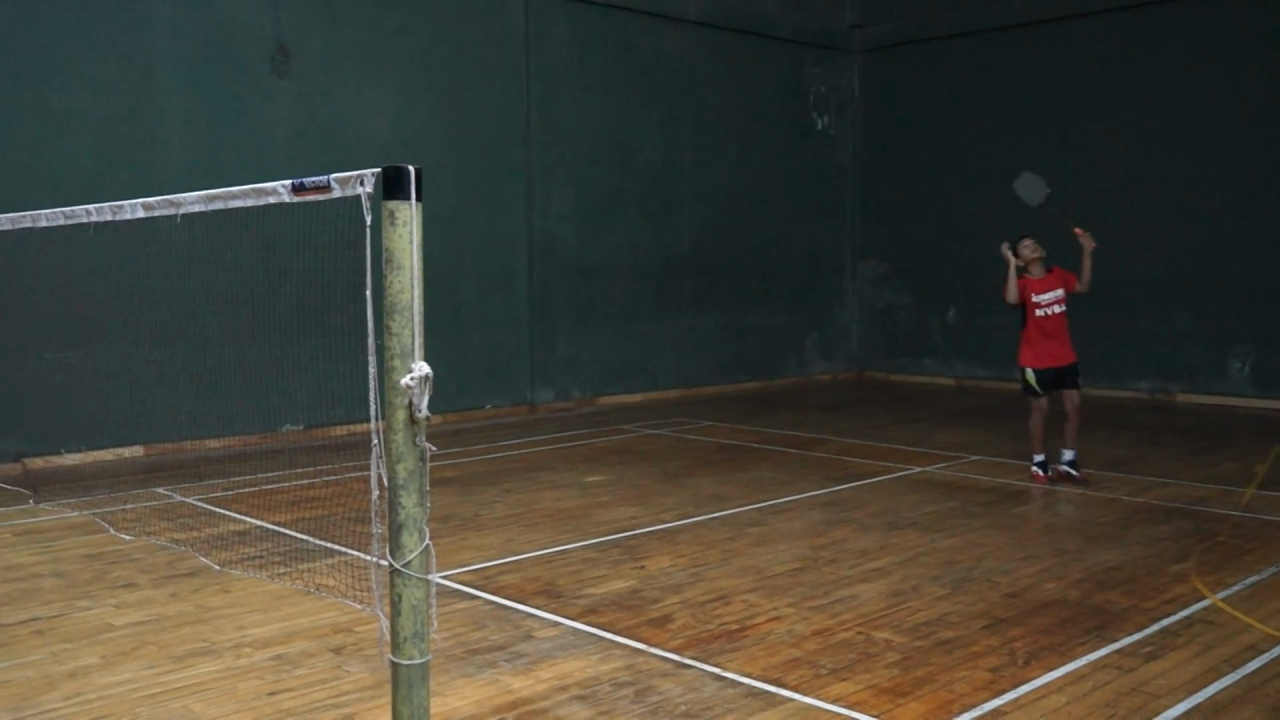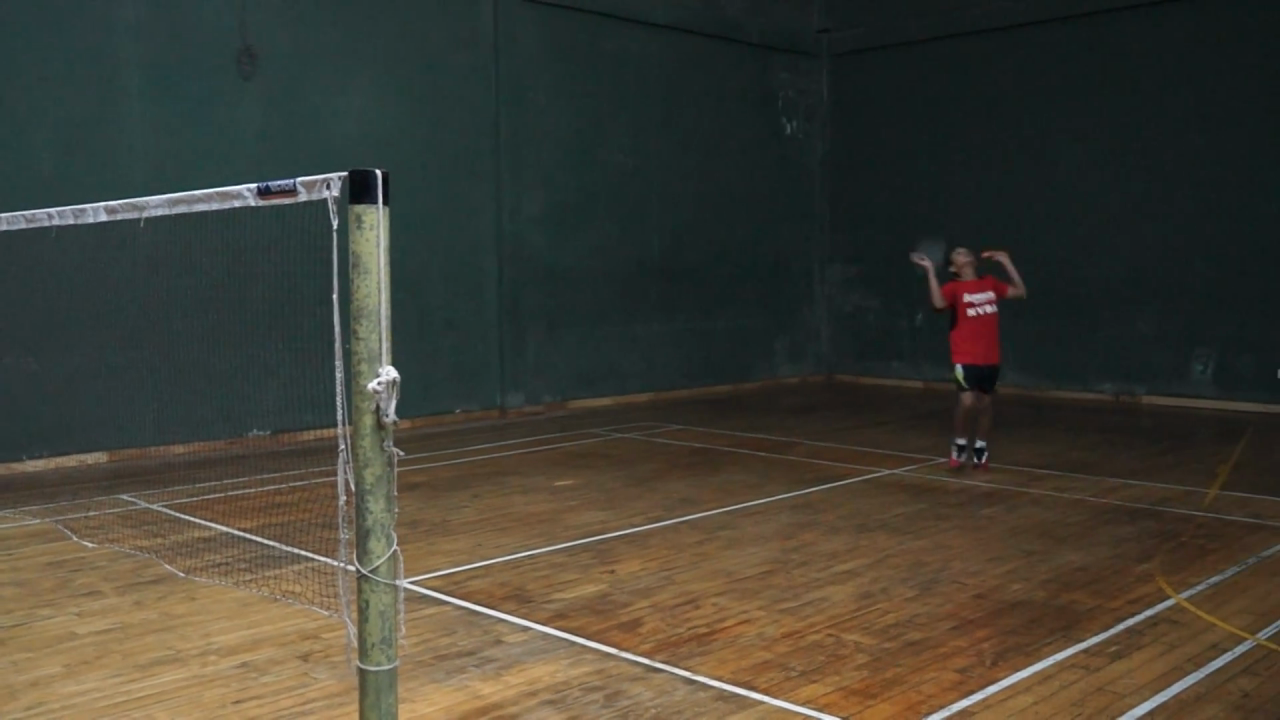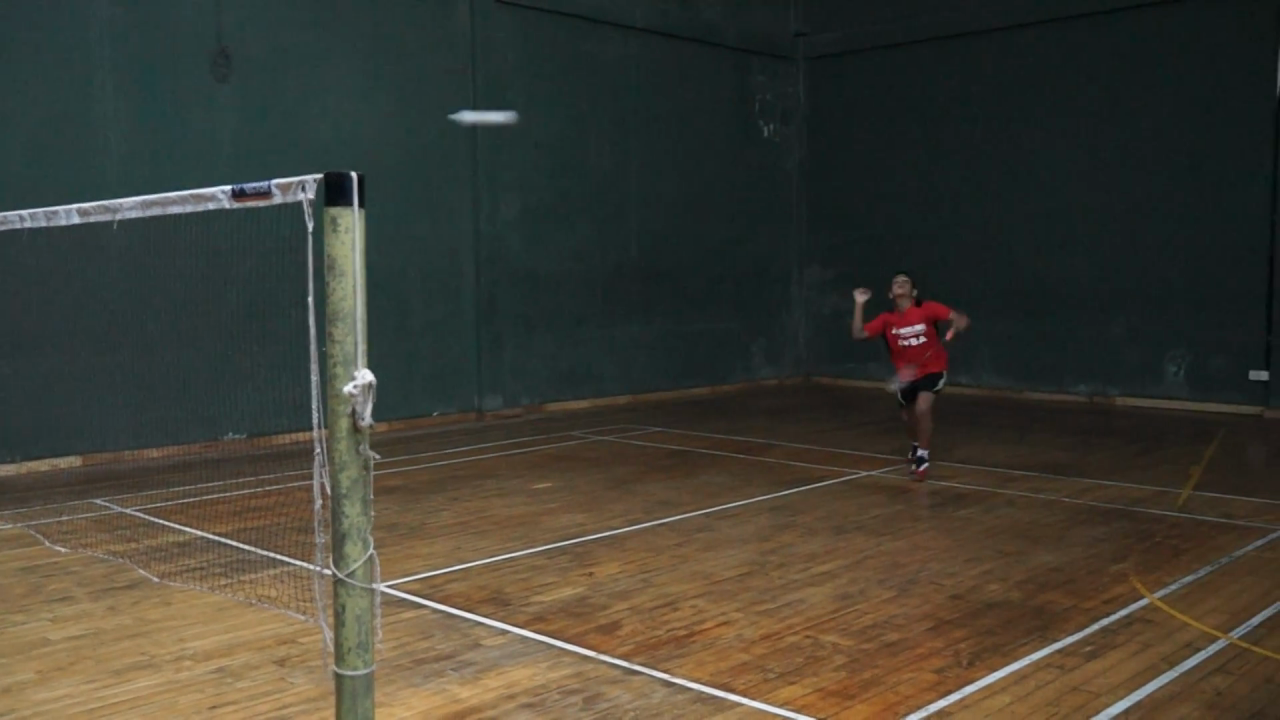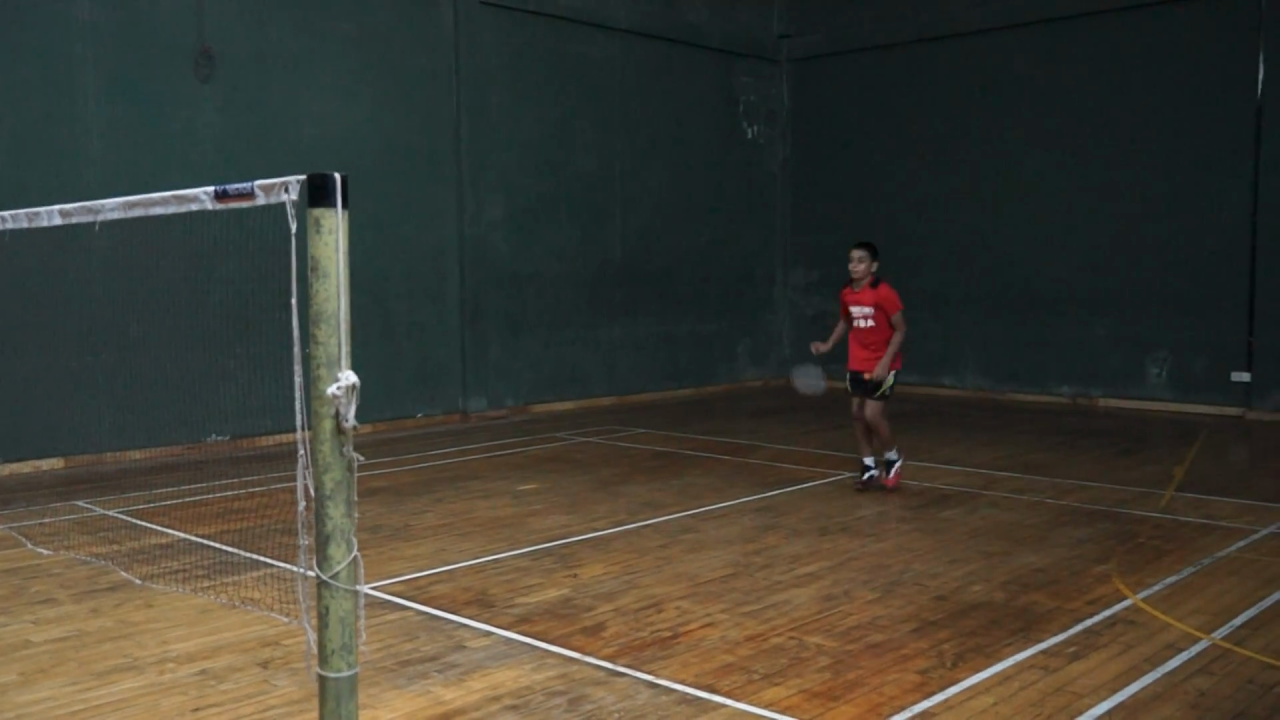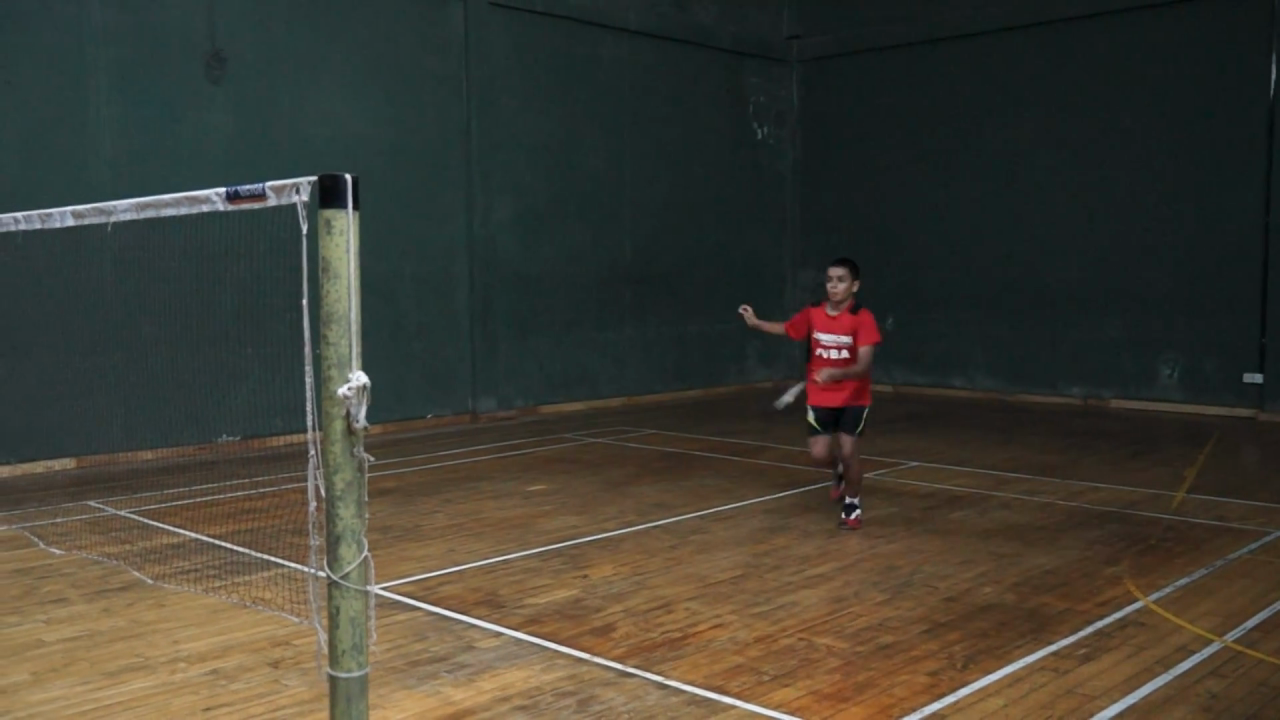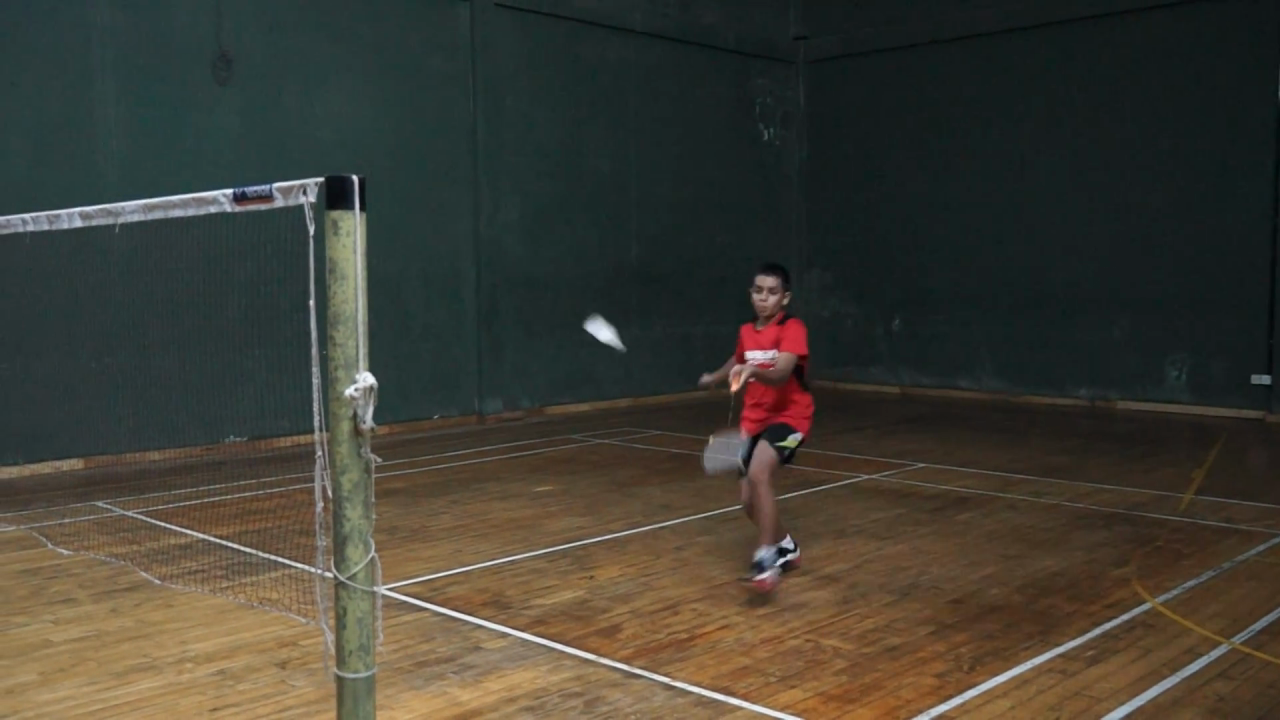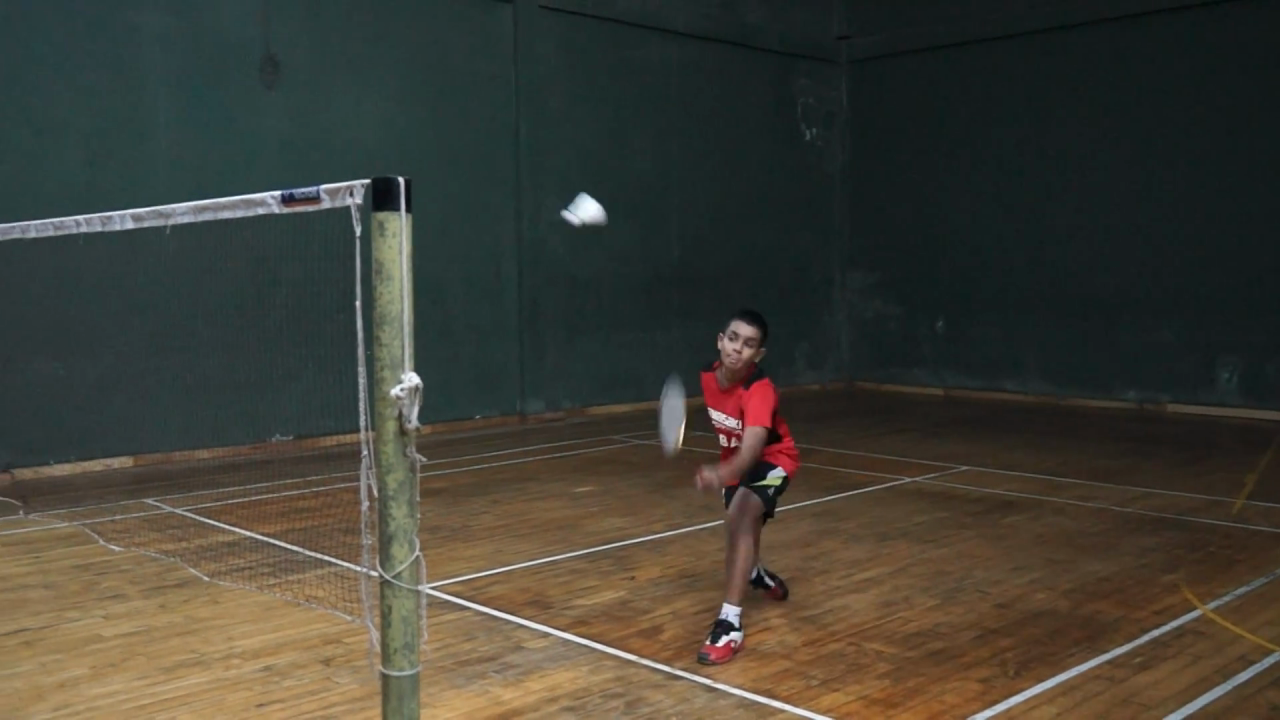
dt=0.4s
person 1, frame 1
left shoulder: (1058, 275)
right shoulder: (1022, 282)
left elbow: (1083, 286)
right elbow: (1012, 299)
left wrist: (1087, 252)
right wrist: (1010, 264)
left hip: (1065, 356)
right hip: (1035, 358)
left knee: (1073, 405)
right knee: (1040, 408)
left ankle: (1068, 461)
right ankle: (1038, 462)
person 1, frame 2
left shoulder: (990, 282)
right shoulder: (953, 287)
left elbow: (1020, 292)
right elbow: (939, 303)
left wrist: (1006, 263)
right wrist: (930, 270)
left hip: (991, 357)
right hip: (965, 357)
left knee: (985, 403)
right knee: (967, 402)
left ankle: (981, 447)
right ankle: (960, 445)
person 1, frame 3
left shoulder: (928, 309)
right shoulder: (886, 319)
left elbow: (960, 318)
right elbow: (858, 334)
left wrist: (959, 324)
right wrist: (859, 305)
left hip: (932, 369)
right hip: (907, 374)
left knee: (923, 409)
right knee: (908, 416)
left ankle: (923, 457)
right ankle: (917, 445)
person 1, frame 4
left shoulder: (883, 292)
right shoulder: (846, 294)
left elbow: (900, 329)
left wrist: (886, 360)
right wrist: (828, 344)
left hip: (881, 364)
right hip: (857, 363)
left knee: (872, 414)
right knee: (857, 414)
left ankle: (893, 457)
right ankle: (870, 468)
person 1, frame 5
left shoulder: (864, 320)
right shoulder: (812, 314)
left elbow: (864, 366)
right elbow: (786, 330)
left wrist: (836, 373)
right wrist: (755, 322)
left hip: (853, 396)
right hip: (820, 395)
left knee: (848, 451)
right knee: (819, 454)
left ankle: (852, 504)
right ankle: (840, 470)
person 1, frame 6
left shoulder: (793, 329)
right shoulder: (746, 332)
left elbow: (782, 374)
left wrist: (753, 372)
right wrist: (716, 377)
left hip: (789, 420)
right hip: (754, 423)
left knee: (758, 472)
right knee: (750, 500)
left ankle: (765, 556)
right ankle: (785, 548)
person 1, frame 7
left shoulder: (760, 391)
right shoulder: (710, 375)
left elbow: (752, 449)
left wrist: (720, 473)
left hip: (772, 459)
right hip: (736, 467)
left knee: (740, 521)
right knee: (743, 533)
left ankle: (730, 622)
right ankle: (760, 577)
